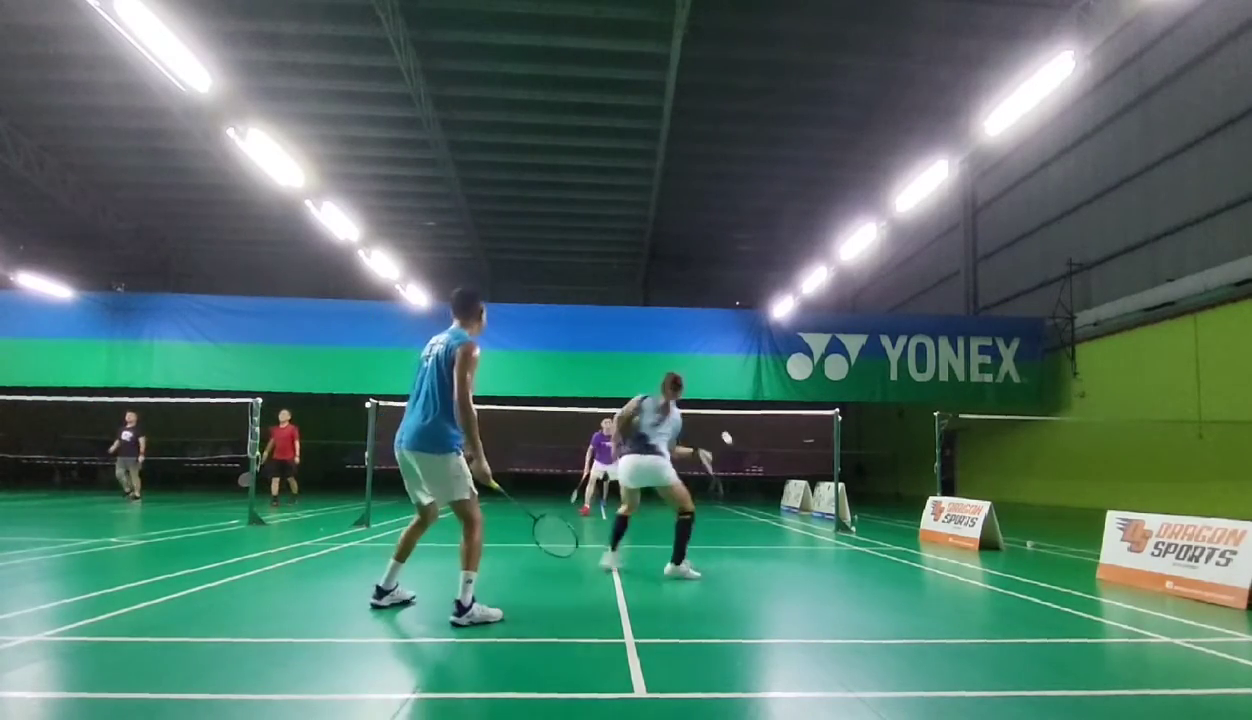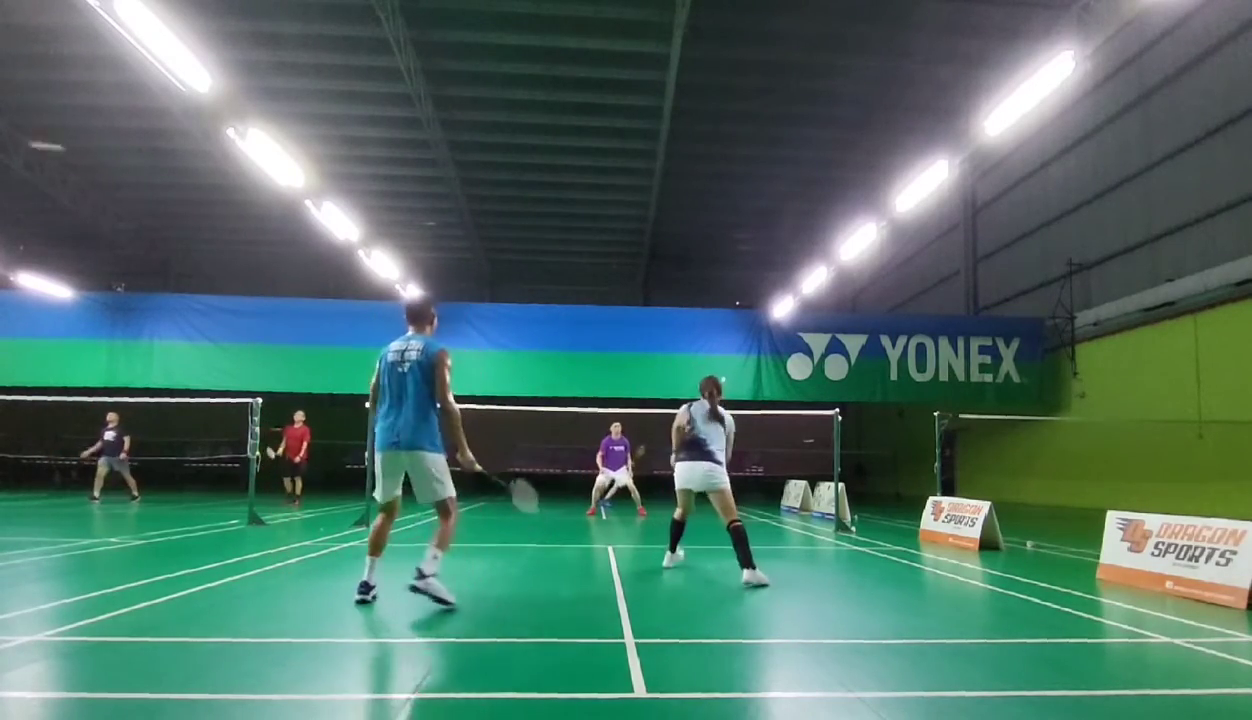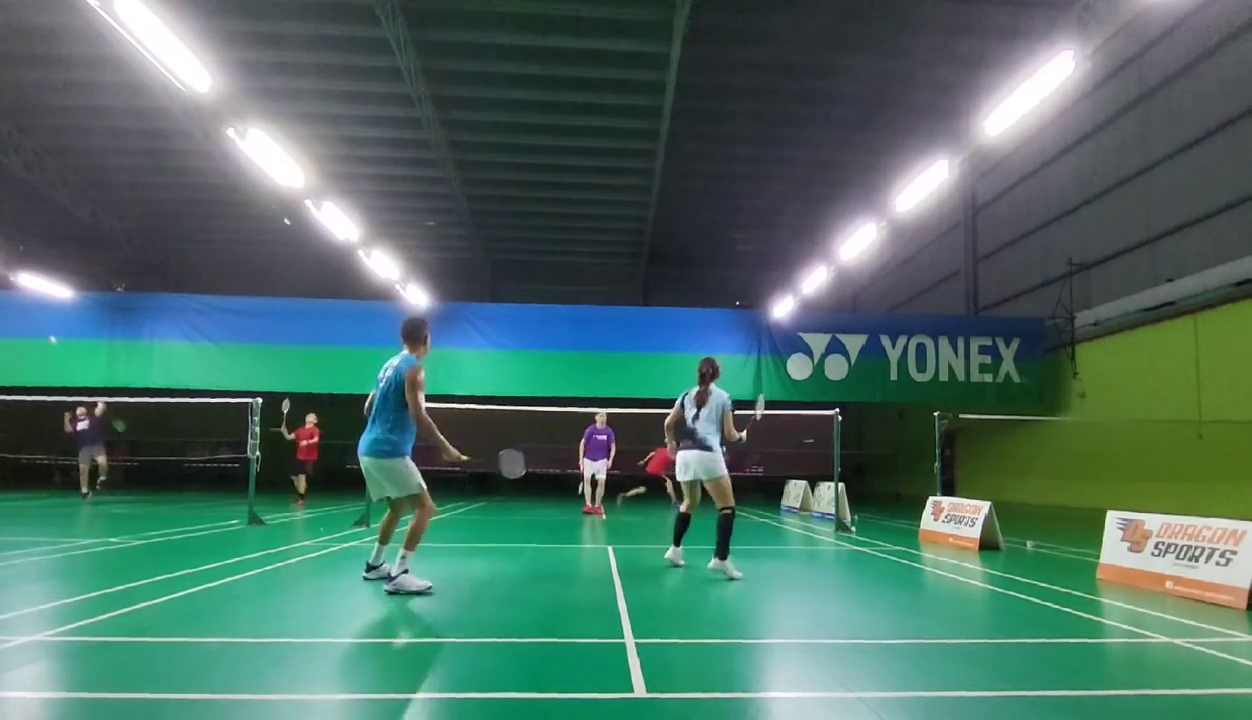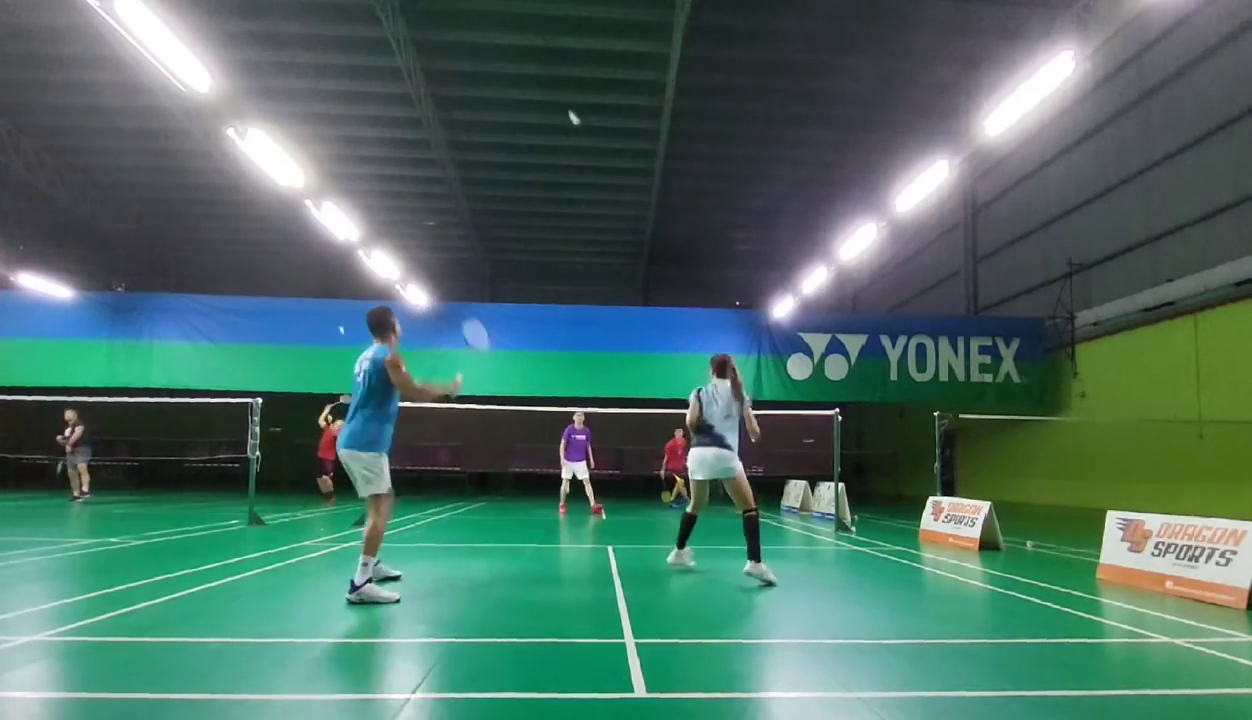
dt=0.5s
person 1, frame 1
left shoulder: (434, 342)
right shoulder: (466, 346)
right elbow: (463, 403)
right wrist: (479, 457)
left hip: (406, 440)
right hip: (435, 445)
left knee: (426, 516)
right knee: (473, 520)
left ankle: (386, 588)
right ankle: (465, 605)
person 1, frame 2
left shoulder: (388, 351)
right shoulder: (438, 353)
left elbow: (374, 401)
right elbow: (446, 404)
right wrist: (463, 448)
left hip: (386, 441)
right hip: (422, 443)
left knee: (388, 512)
right knee: (448, 511)
left ankle: (367, 583)
right ankle: (427, 573)
person 1, frame 3
left shoulder: (389, 365)
right shoulder: (413, 369)
left elbow: (368, 408)
right elbow: (418, 414)
right wrist: (446, 448)
left hip: (369, 449)
right hip: (389, 451)
left knee: (398, 507)
right knee: (425, 508)
left ankle: (375, 564)
right ankle: (400, 572)
person 1, frame 4
left shoulder: (365, 357)
right shoulder: (389, 356)
right elbow: (413, 393)
left wrist: (416, 388)
right wrist: (448, 389)
left hip: (351, 442)
right hip: (365, 445)
left knee: (384, 503)
right knee: (379, 510)
left ankle: (372, 565)
right ankle: (361, 583)
person 2, frame 1
left shoulder: (643, 401)
right shoulder: (677, 417)
left elbow: (620, 417)
right elbow: (671, 452)
left wrist: (617, 442)
right wrist: (694, 452)
left hip: (629, 461)
right hip: (656, 462)
left knee: (627, 508)
right knee: (686, 510)
left ankle: (612, 554)
right ankle: (676, 564)
person 2, frame 2
left shoulder: (690, 407)
right shoulder: (727, 417)
left elbow: (679, 425)
right elbow: (728, 455)
left wrist: (676, 451)
left hip: (685, 465)
right hip: (712, 468)
left knee: (682, 510)
right knee: (733, 520)
left ankle: (671, 555)
right ankle: (749, 570)
person 2, frame 3
left shoulder: (687, 396)
right shoulder: (723, 397)
left elbow: (668, 424)
right elbow: (730, 434)
left wrist: (671, 443)
right wrist: (741, 436)
left hip: (685, 455)
right hip: (707, 455)
left knee: (689, 502)
right knee: (727, 506)
left ankle: (675, 550)
right ankle: (721, 559)
person 2, frame 4
left shoulder: (699, 392)
right shoulder: (740, 394)
left elbow: (691, 421)
right elbow: (754, 430)
right wrist: (754, 436)
left hip: (698, 453)
right hip: (724, 454)
left knee: (696, 505)
right knee: (749, 508)
left ankle: (679, 552)
right ankle: (755, 563)
